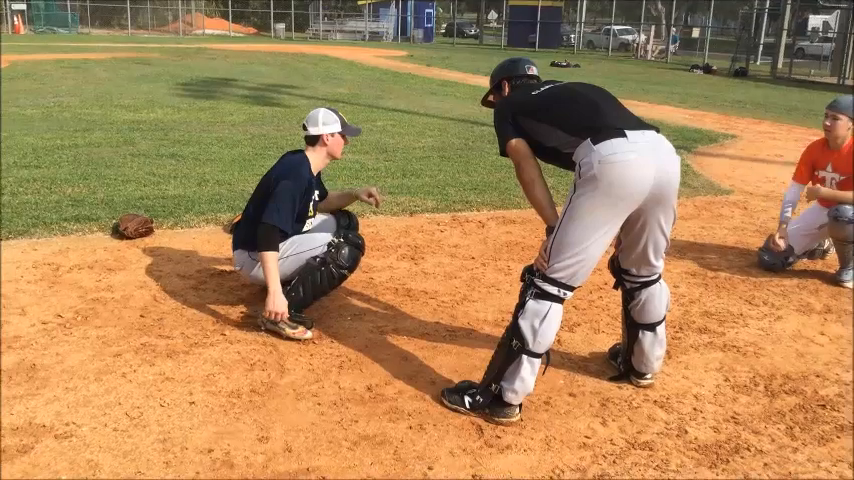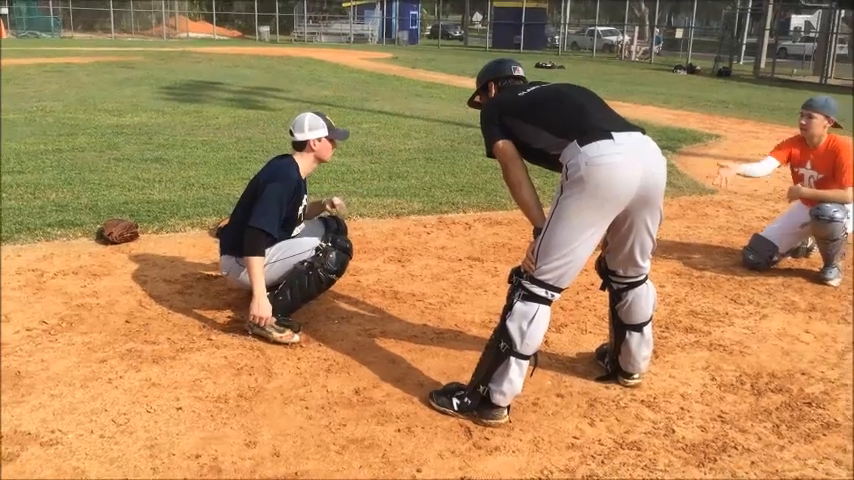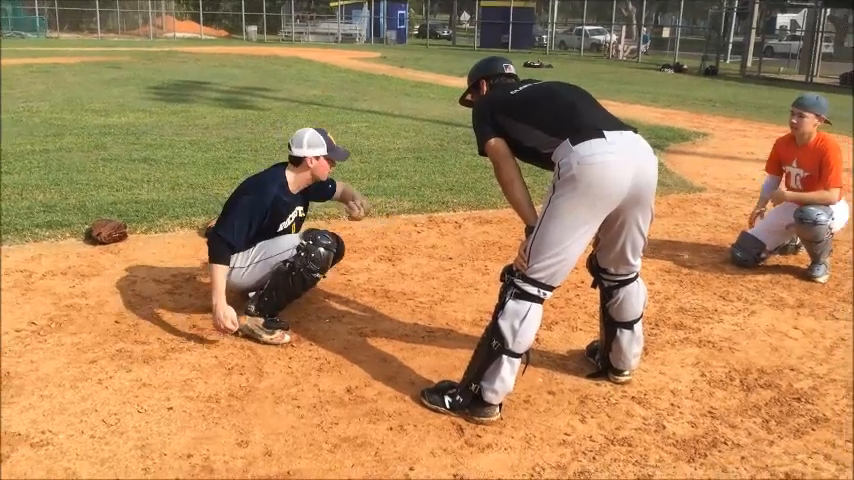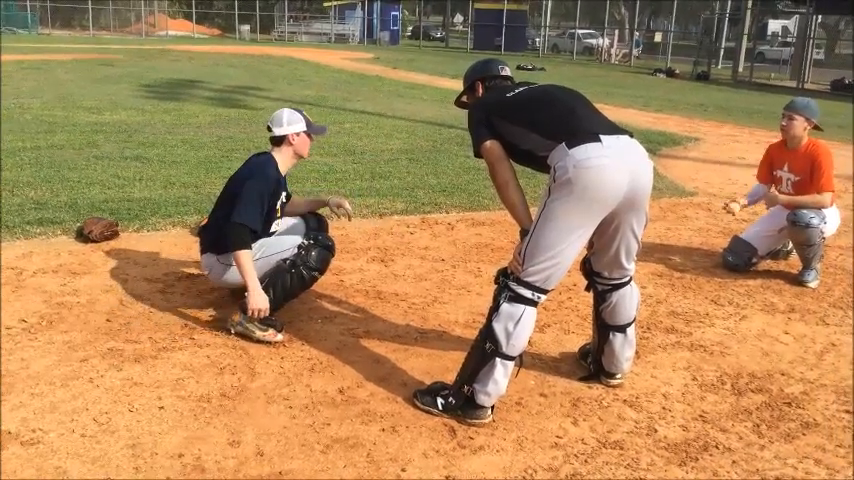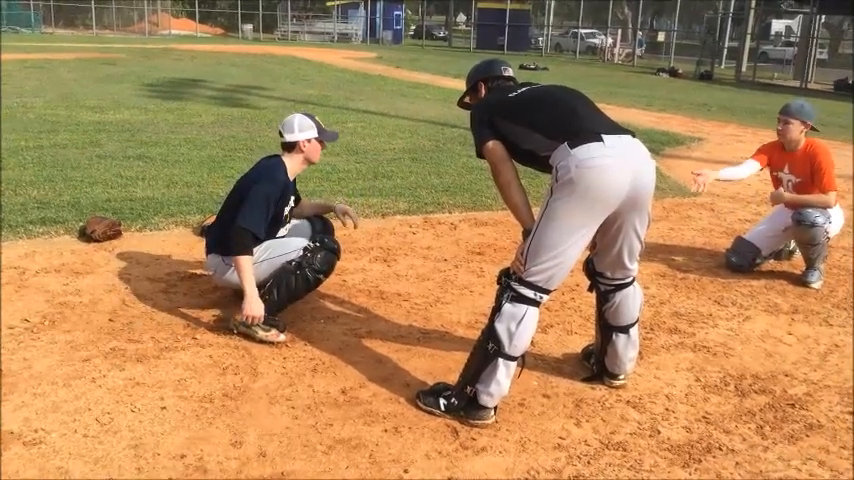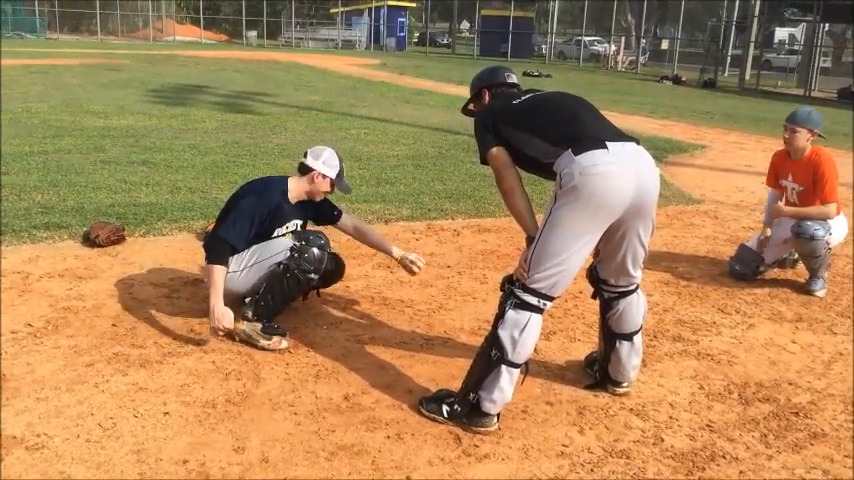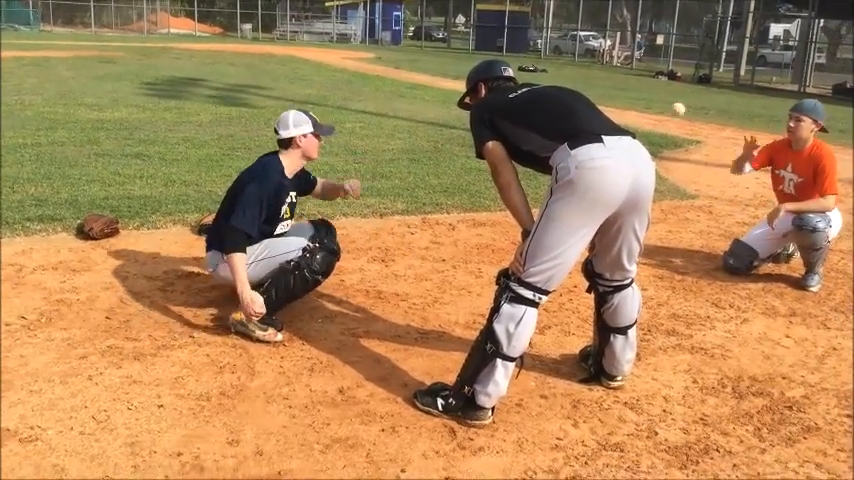
dt=0.7s
person 1, frame 1
left shoulder: (508, 105)
right shoulder: (574, 91)
left elbow: (526, 164)
left wrist: (554, 229)
left hip: (614, 162)
right hip: (663, 154)
left knee: (549, 281)
right knee: (644, 270)
left ankle: (501, 396)
right ankle: (642, 364)
person 1, frame 2
left shoulder: (495, 106)
right shoulder: (560, 91)
left elbow: (513, 166)
left wrist: (541, 229)
left hip: (601, 164)
right hip: (649, 155)
left knee: (537, 282)
right knee: (630, 270)
left ankle: (490, 397)
right ankle: (629, 363)
person 1, frame 3
left shoulder: (487, 105)
right shoulder: (552, 90)
left elbow: (505, 165)
left wrist: (534, 229)
right wrist: (594, 223)
left hip: (592, 162)
right hip: (641, 155)
left knee: (528, 282)
right knee: (621, 268)
left ankle: (481, 395)
right ankle: (620, 360)
person 1, frame 4
left shoulder: (483, 106)
right shoulder: (548, 93)
left elbow: (501, 167)
left wrist: (528, 232)
left hip: (589, 167)
right hip: (637, 159)
left knee: (523, 285)
right knee: (615, 273)
left ankle: (474, 397)
right ankle: (611, 364)
person 1, frame 5
left shoulder: (485, 107)
right shoulder: (551, 93)
left elbow: (503, 168)
left wrist: (531, 232)
left hip: (591, 166)
right hip: (638, 159)
left knee: (526, 285)
right knee: (617, 272)
left ankle: (476, 398)
right ankle: (615, 364)
person 1, frame 6
left shoulder: (489, 114)
right shoulder: (554, 100)
left elbow: (507, 176)
left wrist: (534, 238)
left hip: (595, 173)
right hip: (643, 166)
left knee: (529, 291)
right knee: (622, 280)
left ankle: (479, 405)
right ankle: (618, 372)
person 1, frame 7
left shoulder: (486, 108)
right shoulder: (551, 95)
left elbow: (504, 170)
left wrist: (530, 233)
left hip: (591, 168)
right hip: (639, 161)
left knee: (525, 285)
right knee: (617, 274)
left ankle: (474, 399)
right ankle: (613, 365)
person 2, frame 1
left shoulder: (309, 167)
right shoulder: (296, 173)
left elbow: (324, 203)
right elbow: (268, 234)
left wrist: (356, 194)
right wrist: (275, 292)
left hip: (281, 242)
right hip: (256, 257)
left knee: (344, 222)
right knee: (349, 246)
left ankle: (290, 282)
right ankle: (282, 312)
person 2, frame 2
left shoulder: (294, 170)
right shoulder: (285, 177)
left elbow: (297, 213)
right elbow: (254, 238)
left wrist: (323, 205)
right wrist: (260, 297)
right hip: (243, 262)
left knee: (334, 227)
right knee: (338, 250)
left ankle: (278, 287)
right ankle: (270, 315)
person 2, frame 3
left shoulder: (302, 181)
right shoulder: (267, 191)
left elbow: (343, 189)
right elbow: (220, 247)
left wrist: (356, 200)
right wrist: (219, 303)
left hip: (252, 257)
right hip: (236, 264)
left knee: (333, 246)
right knee: (319, 248)
left ankle: (265, 287)
right ankle: (257, 315)
person 2, frame 4
left shoulder: (274, 167)
right shoulder: (264, 174)
left elbow: (286, 206)
right elbow: (238, 236)
left wrist: (326, 201)
right wrist: (254, 290)
right hip: (225, 259)
left knee: (314, 225)
right knee: (319, 247)
left ankle: (266, 283)
right ankle: (249, 315)
person 2, frame 5
left shoulder: (283, 172)
right shoulder: (272, 179)
left elbow: (295, 209)
right elbow: (240, 239)
left wrist: (333, 207)
right wrist: (251, 296)
right hip: (229, 261)
left knee: (320, 228)
right knee: (325, 251)
left ankle: (264, 284)
right ankle: (255, 317)
person 2, frame 6
left shoulder: (310, 200)
right shoulder: (262, 197)
left elbow: (352, 226)
right elbow: (219, 248)
left wrist: (398, 254)
right wrist: (217, 306)
left hip: (257, 266)
right hip: (231, 271)
left knee: (331, 267)
right knee: (314, 247)
left ankle: (257, 298)
right ankle: (254, 318)
person 2, frame 7
left shoulder: (291, 170)
right shoulder: (265, 177)
left elbow: (320, 188)
right elbow: (234, 238)
left wrist: (342, 188)
right wrist: (245, 292)
left hip: (257, 246)
right hip: (229, 259)
left knee: (323, 231)
right knee: (324, 252)
left ankle: (266, 284)
right ankle: (250, 316)
person 3, frame 1
right shoulder: (814, 149)
right elbow: (795, 190)
left wrist: (823, 192)
right wrist: (782, 226)
right hip: (822, 209)
right knee: (770, 259)
right ankle: (820, 245)
person 3, frame 2
right shoulder: (792, 144)
right elbow: (764, 166)
left wrist: (805, 192)
right wrist: (736, 169)
left hip: (838, 211)
right hip: (805, 208)
left knee: (825, 214)
right knee: (754, 258)
left ankle: (833, 264)
right ankle: (804, 244)
person 3, frame 3
left shoulder: (828, 147)
right shoulder: (782, 143)
left elbow: (832, 196)
right elbow: (772, 178)
left wrist: (787, 196)
right wrist: (760, 205)
left hip: (829, 209)
right hip: (793, 206)
left knee: (810, 217)
right knee: (742, 256)
left ankle: (821, 260)
right ankle: (791, 242)
person 3, frame 4
left shoulder: (819, 152)
right shoulder: (774, 150)
left elbow: (825, 200)
right elbow: (763, 188)
left wrist: (781, 199)
right wrist: (744, 201)
left hip: (820, 215)
right hip: (784, 212)
left knee: (802, 220)
right knee: (734, 260)
left ankle: (812, 266)
right ankle: (783, 247)
person 3, frame 5
left shoulder: (818, 152)
right shoulder: (771, 149)
left elbow: (830, 200)
right elbow: (745, 169)
left wrist: (787, 197)
right wrist: (713, 175)
left hip: (824, 214)
right hip: (788, 211)
left knee: (807, 220)
right knee: (736, 260)
left ankle: (815, 266)
right ankle: (786, 246)
person 3, frame 6
left shoulder: (822, 161)
right shoulder: (779, 157)
left elbow: (829, 211)
left wrist: (785, 211)
right wrist: (767, 227)
left hip: (828, 223)
right hip: (792, 220)
left knee: (807, 231)
right knee: (741, 269)
left ankle: (818, 275)
right ankle: (789, 255)
person 3, frame 7
left shoulder: (823, 154)
right shoulder: (777, 146)
left elbow: (828, 203)
right elbow: (737, 169)
left wrist: (785, 207)
right wrist: (747, 154)
left hip: (820, 217)
right hip: (786, 215)
left knee: (808, 223)
right knee: (735, 263)
left ankle: (814, 270)
right ankle: (783, 249)
